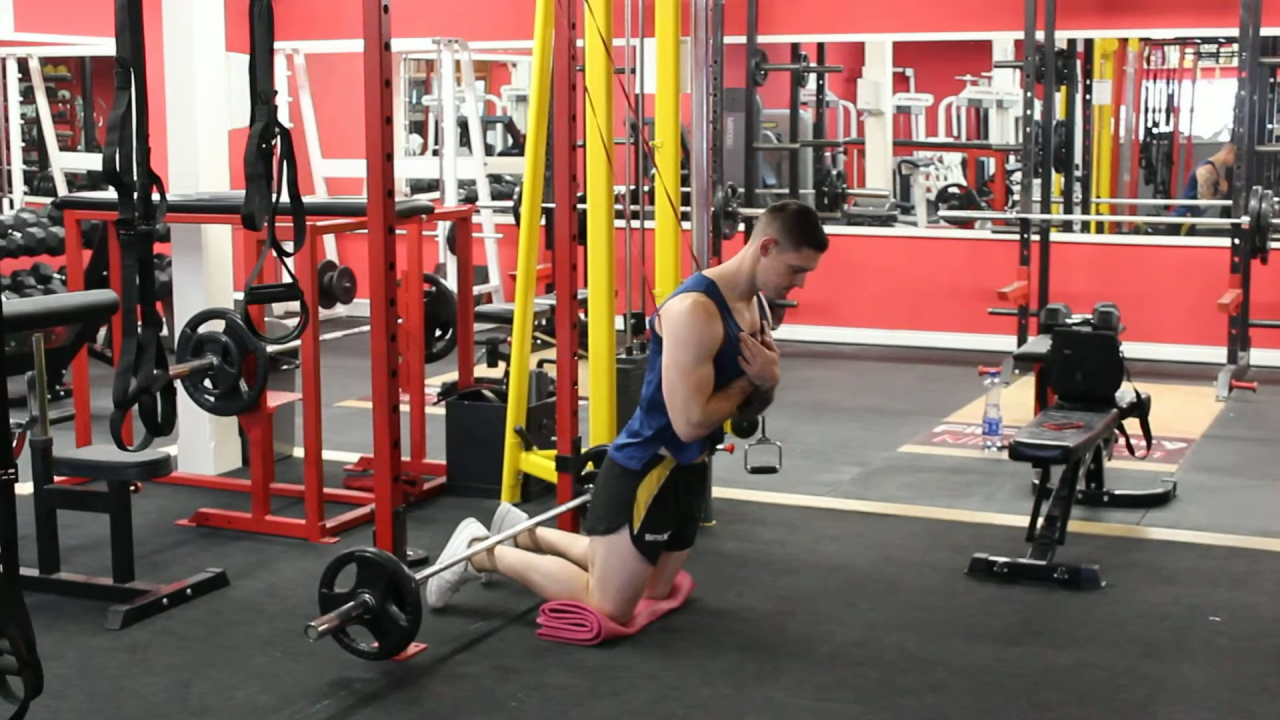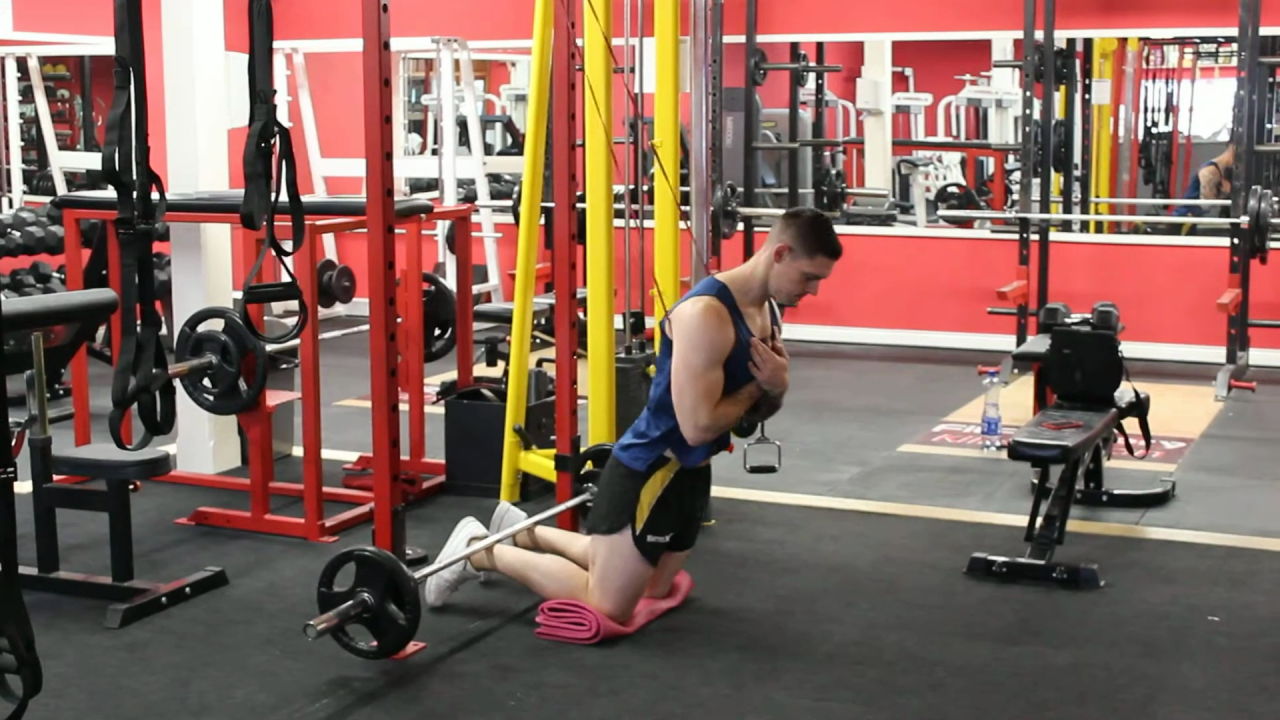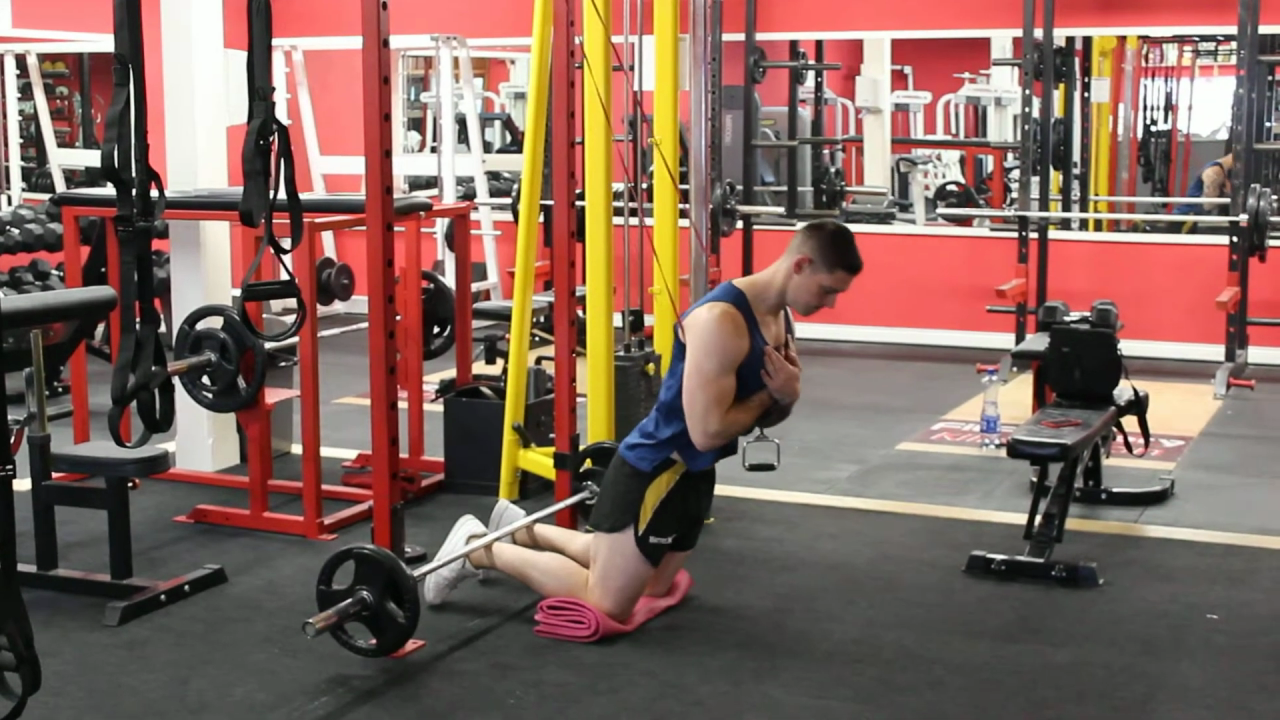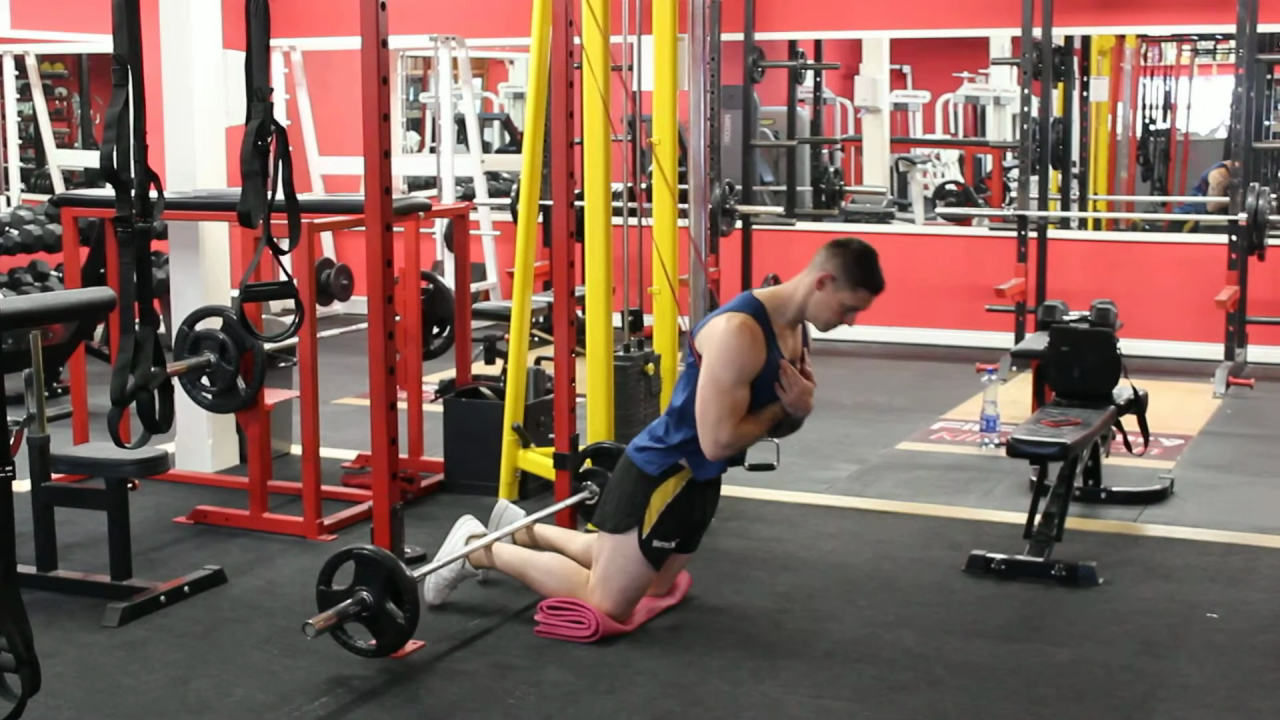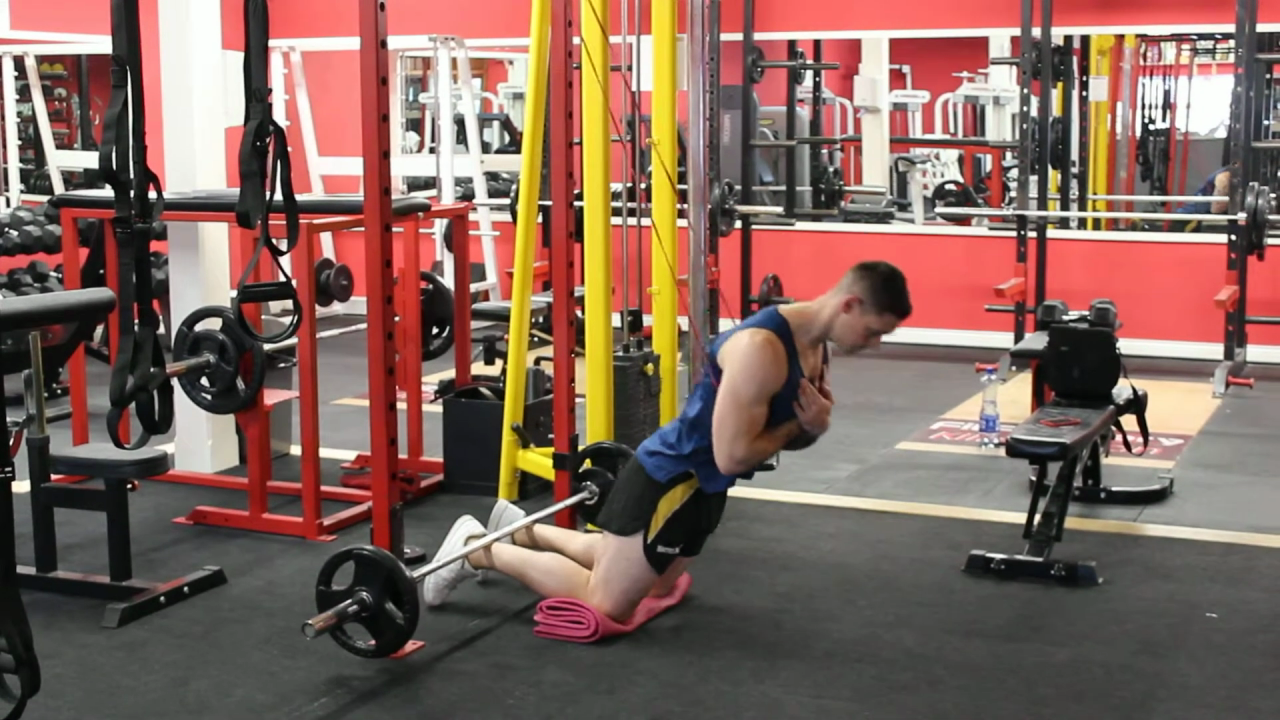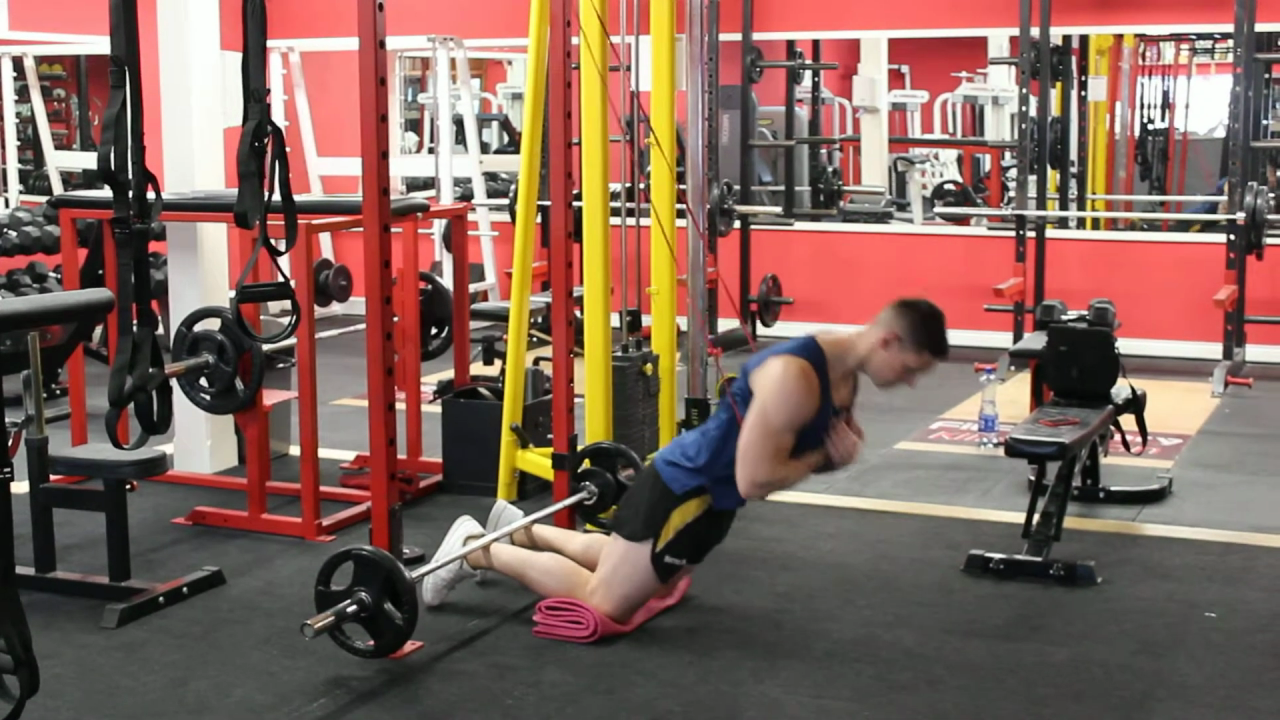
dt=0.2s
person 1, frame 1
left shoulder: (755, 305)
right shoulder: (695, 310)
left elbow: (751, 405)
right elbow: (691, 423)
left wrist: (767, 380)
right wrist: (749, 378)
left hip: (686, 469)
right hip: (646, 470)
left knee: (654, 590)
right knee: (608, 609)
left ankle: (524, 533)
right ankle: (482, 552)
person 1, frame 2
left shoulder: (766, 309)
right shoulder: (706, 314)
left elbow: (759, 410)
right elbow: (698, 426)
left wrist: (777, 386)
right wrist: (758, 384)
left hip: (689, 471)
right hip: (650, 471)
left knee: (652, 590)
right knee: (606, 607)
left ankle: (523, 533)
right ankle: (481, 551)
person 1, frame 3
left shoulder: (780, 317)
right shoulder: (722, 320)
left elbow: (765, 416)
right elbow: (708, 431)
left wrist: (788, 395)
right wrist: (770, 391)
left hip: (692, 473)
right hip: (655, 472)
left knee: (653, 587)
right knee: (607, 606)
left ankle: (523, 530)
right ankle: (480, 549)
person 1, frame 4
left shoulder: (795, 327)
right shoulder: (739, 331)
left elbow: (774, 422)
right elbow: (718, 441)
left wrist: (799, 407)
right wrist: (781, 404)
left hip: (697, 479)
right hip: (661, 476)
left knee: (650, 586)
right knee: (606, 605)
left ankle: (522, 530)
right ankle: (480, 549)
person 1, frame 5
left shoulder: (815, 342)
right shoulder: (762, 348)
left elbow: (787, 432)
right elbow: (732, 456)
left wrist: (815, 423)
right wrist: (798, 422)
left hip: (700, 485)
right hip: (670, 481)
left knee: (650, 585)
right knee: (605, 605)
left ankle: (522, 530)
right ankle: (480, 549)
person 1, frame 6
left shoulder: (844, 370)
right shoulder: (796, 376)
left elbow: (813, 443)
right elbow: (754, 480)
left wrist: (840, 450)
right wrist: (825, 455)
left hip: (709, 495)
right hip: (683, 493)
left knee: (634, 576)
right knee: (605, 603)
left ankle: (522, 529)
right ankle: (480, 549)
